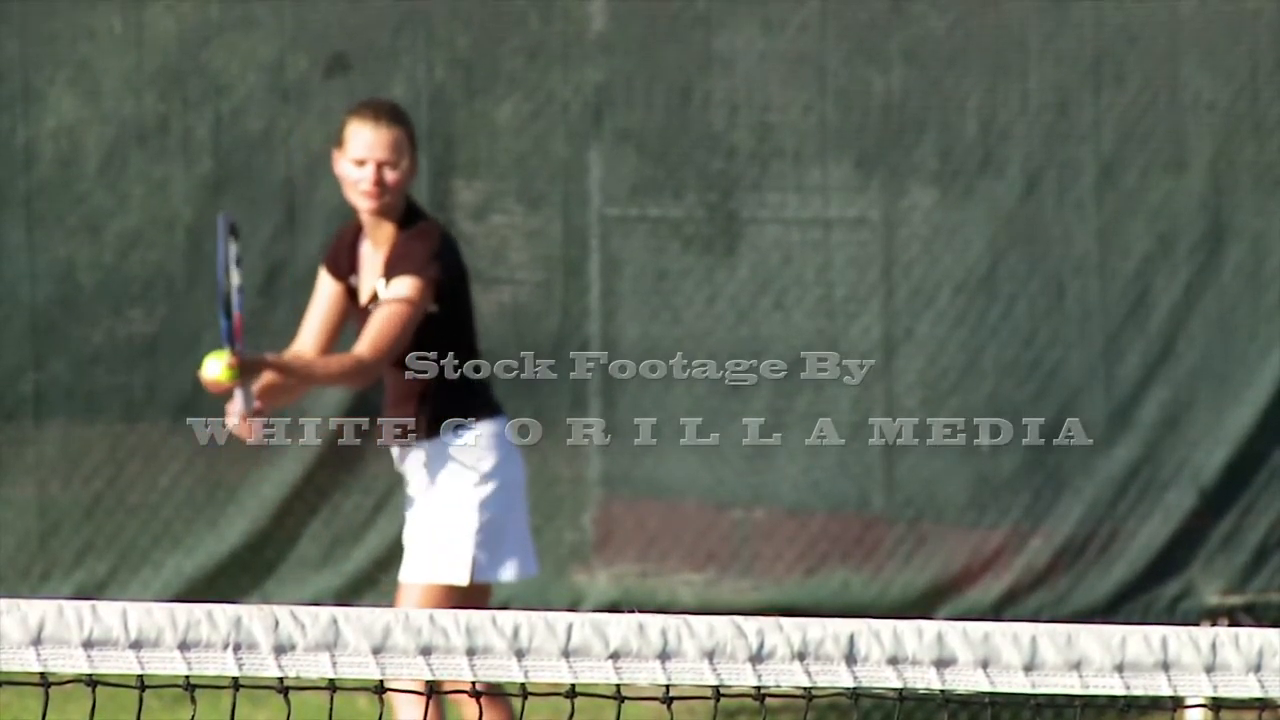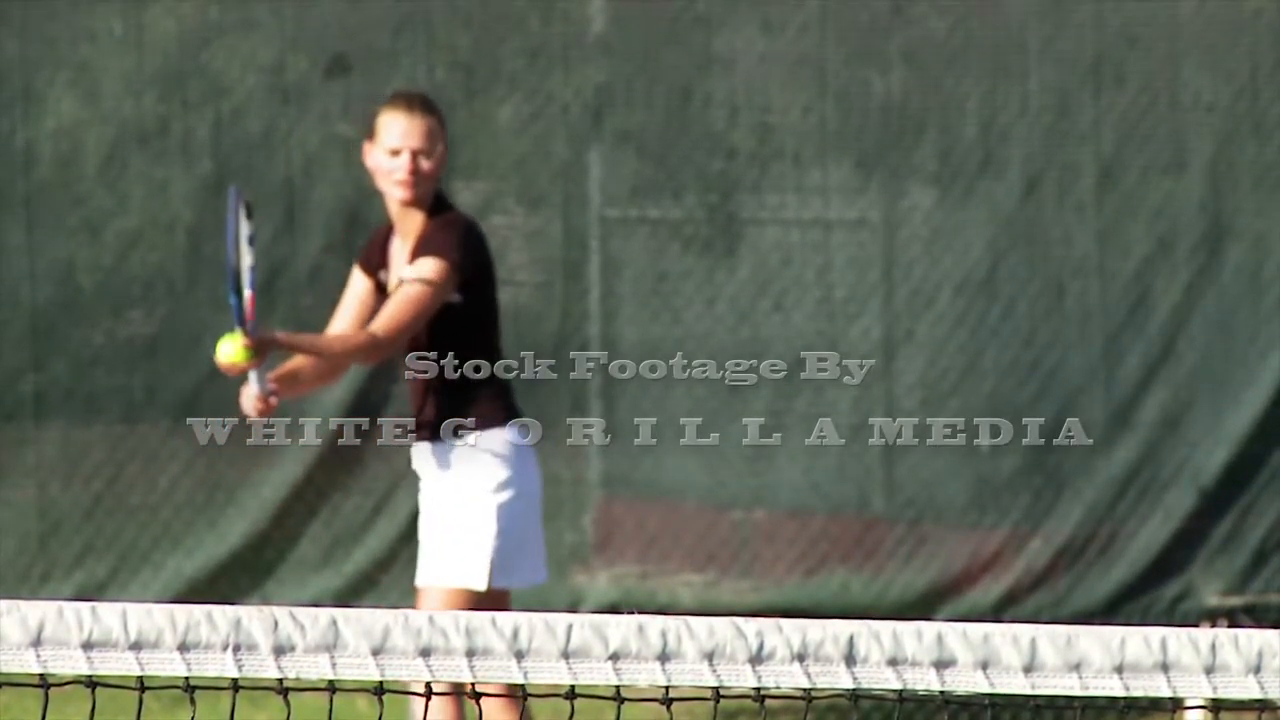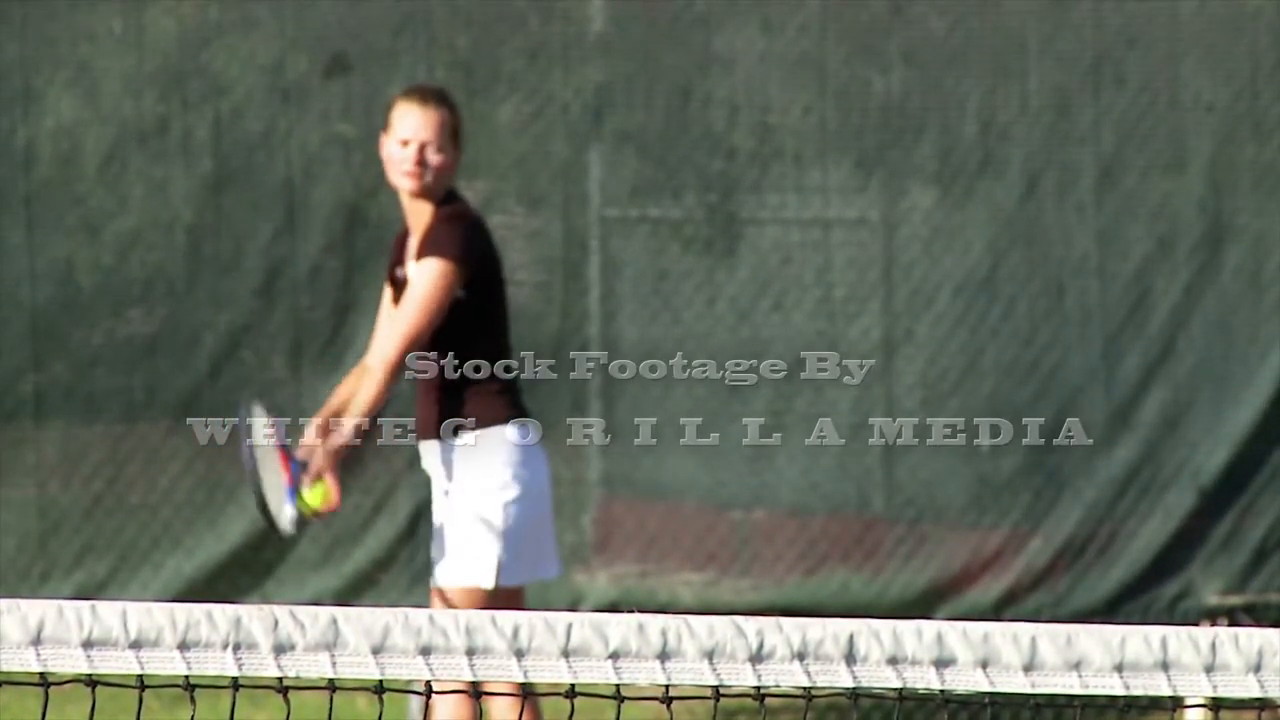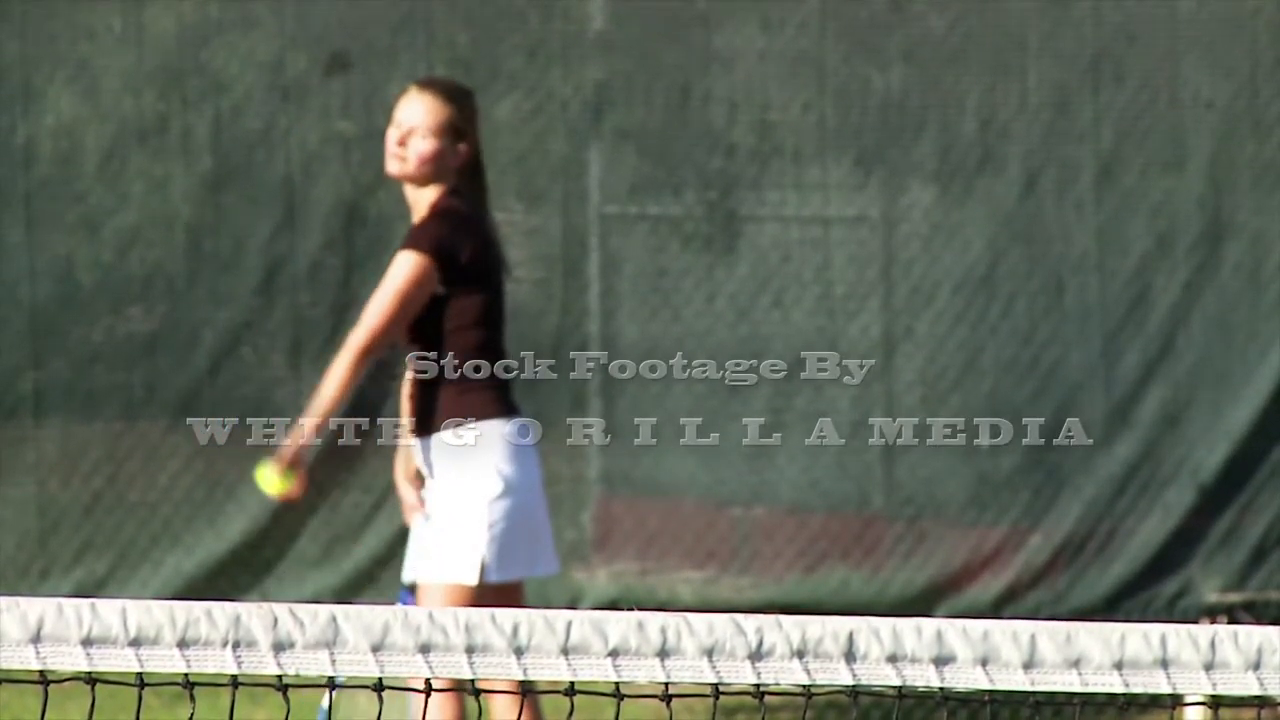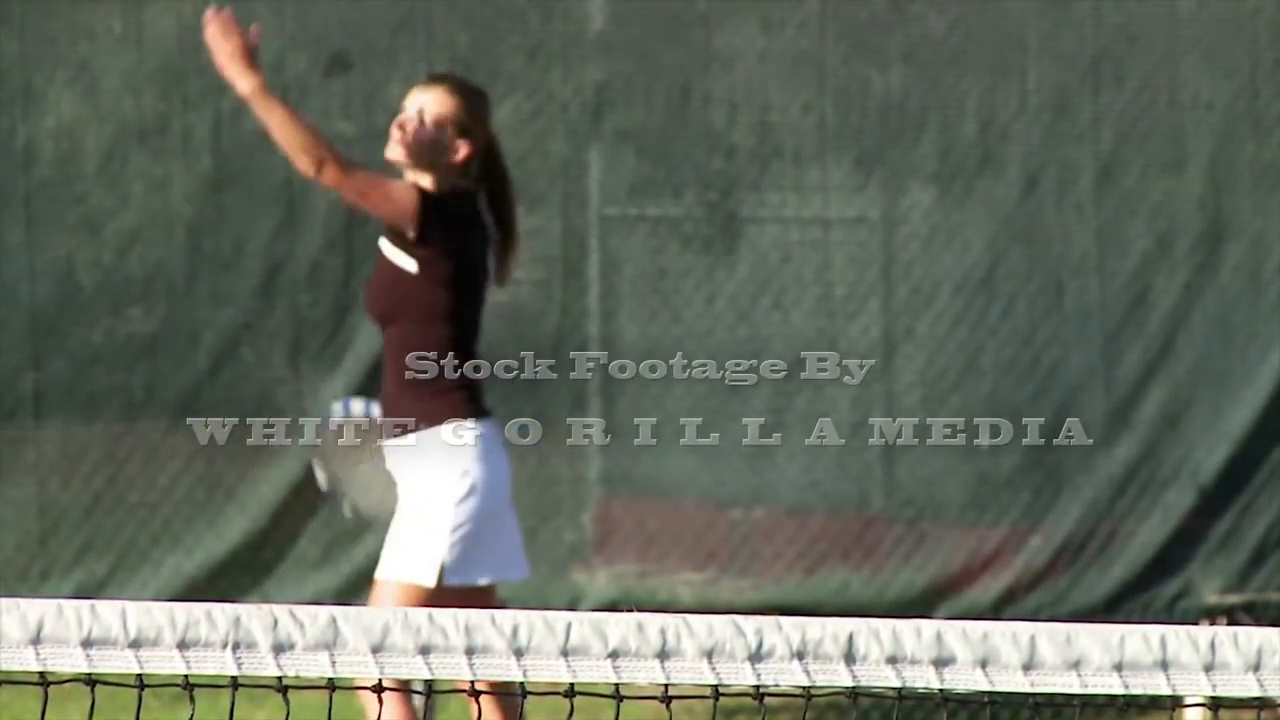
dt=0.4s
person 1, frame 1
left shoulder: (426, 248)
right shoulder: (348, 247)
left elbow: (362, 365)
right elbow: (305, 353)
left wrist: (260, 363)
right wrist: (251, 396)
left hip: (464, 456)
right hip: (431, 460)
person 1, frame 2
left shoulder: (453, 238)
right shoulder: (382, 246)
left elbow: (376, 343)
right elbow: (333, 353)
left wrist: (277, 341)
right wrist: (271, 384)
left hip: (480, 462)
right hip: (446, 462)
person 1, frame 3
left shoulder: (457, 234)
right shoulder: (410, 240)
left elbow: (396, 357)
right elbow: (377, 362)
left wrist: (337, 445)
right wrist: (323, 423)
left hip: (490, 458)
right hip: (459, 461)
person 1, frame 4
left shoulder: (441, 230)
right shoulder: (448, 225)
left elbow: (365, 341)
left wrist: (300, 438)
right wrist: (414, 461)
left hip: (477, 455)
right hip: (462, 456)
person 1, frame 5
left shoulder: (433, 213)
right shoulder: (445, 219)
left elbow: (325, 167)
left wrist: (250, 82)
left hip: (445, 460)
right hip: (441, 460)
